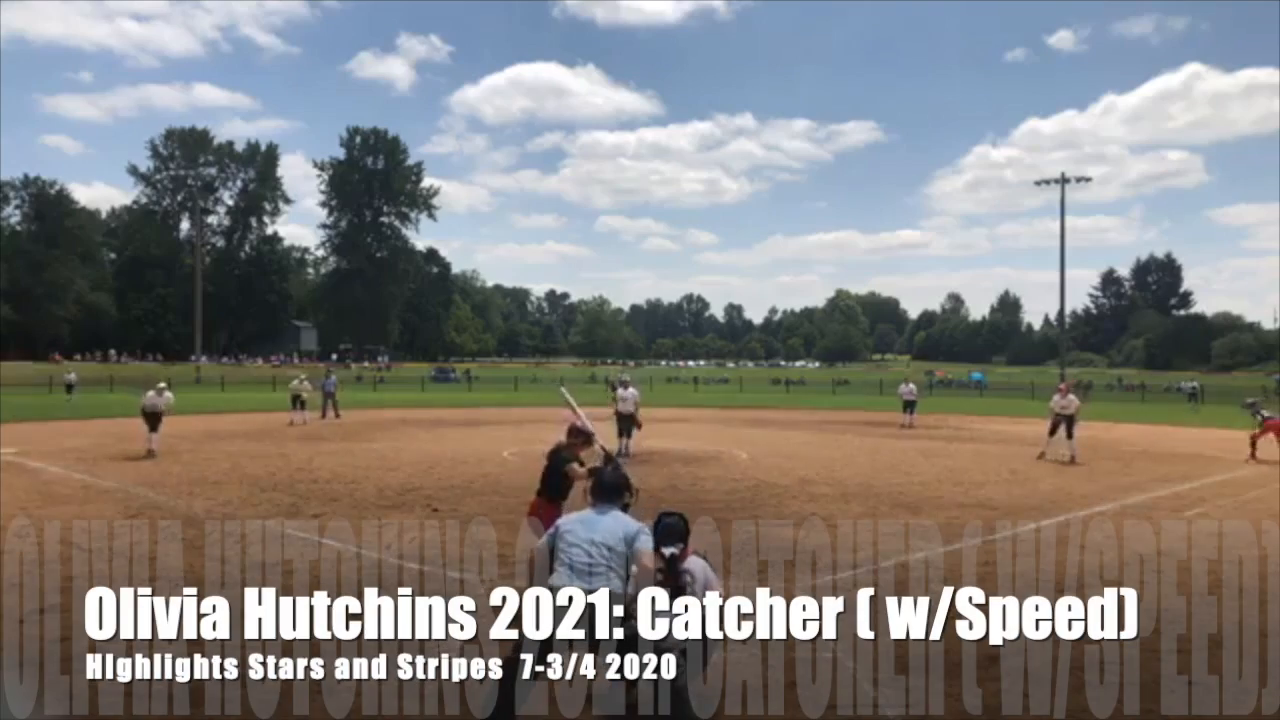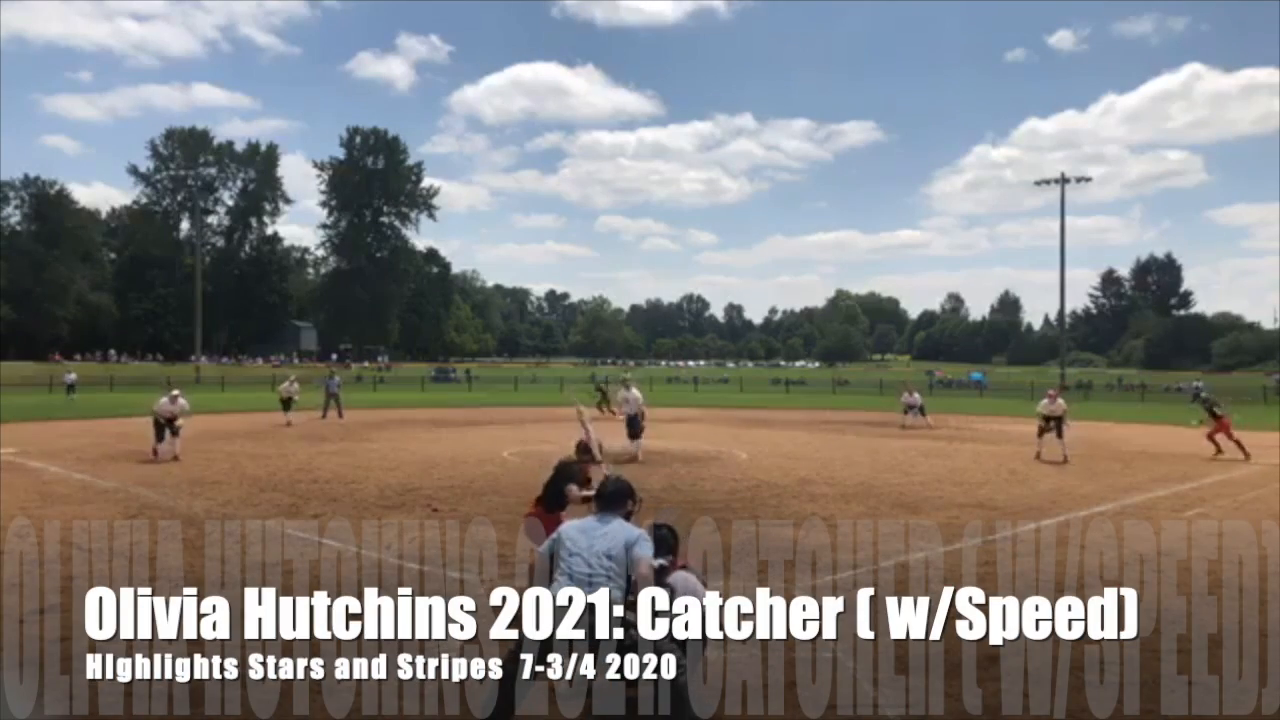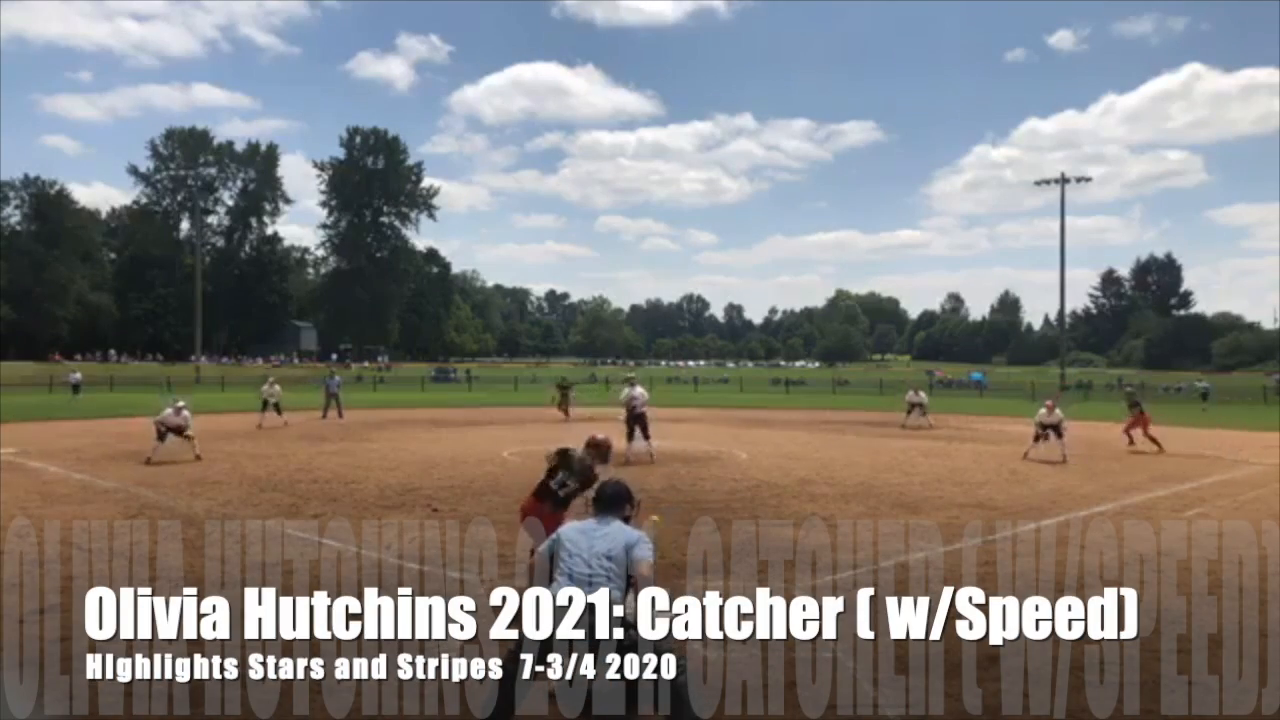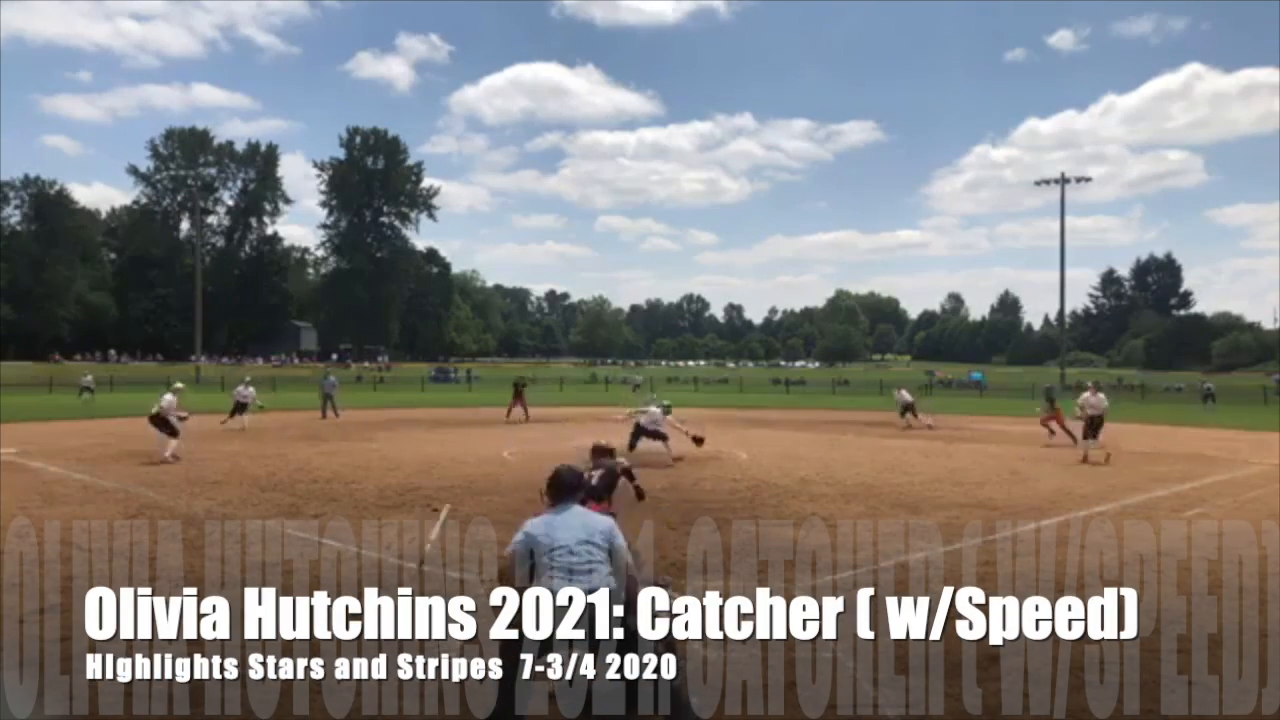
dt=0.5s
person 1, frame 1
left shoulder: (566, 521)
right shoulder: (635, 527)
left elbow: (537, 558)
right elbow: (646, 566)
left hip: (557, 607)
left knee: (517, 661)
person 1, frame 2
left shoulder: (567, 528)
right shoulder: (635, 535)
left elbow: (538, 567)
right elbow: (644, 574)
left hip: (557, 618)
left knee: (515, 664)
person 1, frame 3
left shoulder: (565, 530)
right shoulder: (635, 537)
left elbow: (535, 565)
right elbow: (644, 576)
left hip: (557, 620)
left knee: (514, 665)
person 1, frame 4
left shoulder: (533, 526)
right shoulder: (603, 523)
left elbow: (509, 562)
right elbow: (628, 568)
right wrist: (630, 605)
left knee: (511, 660)
